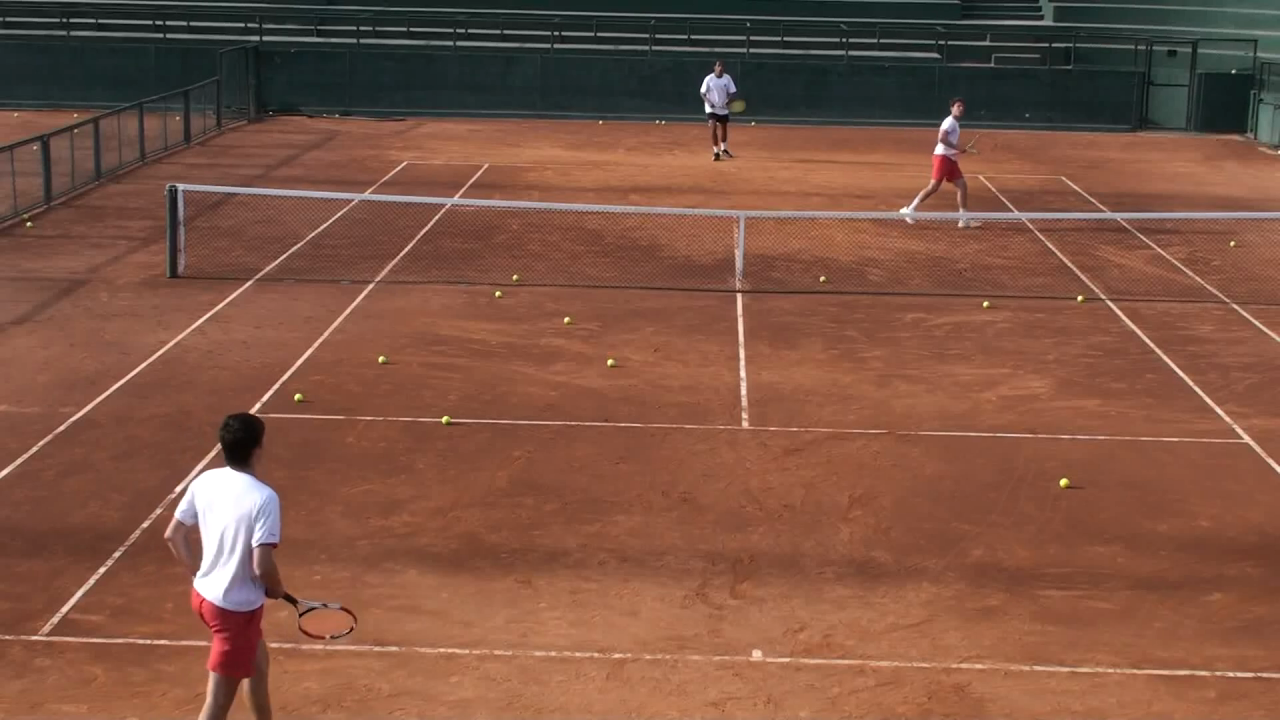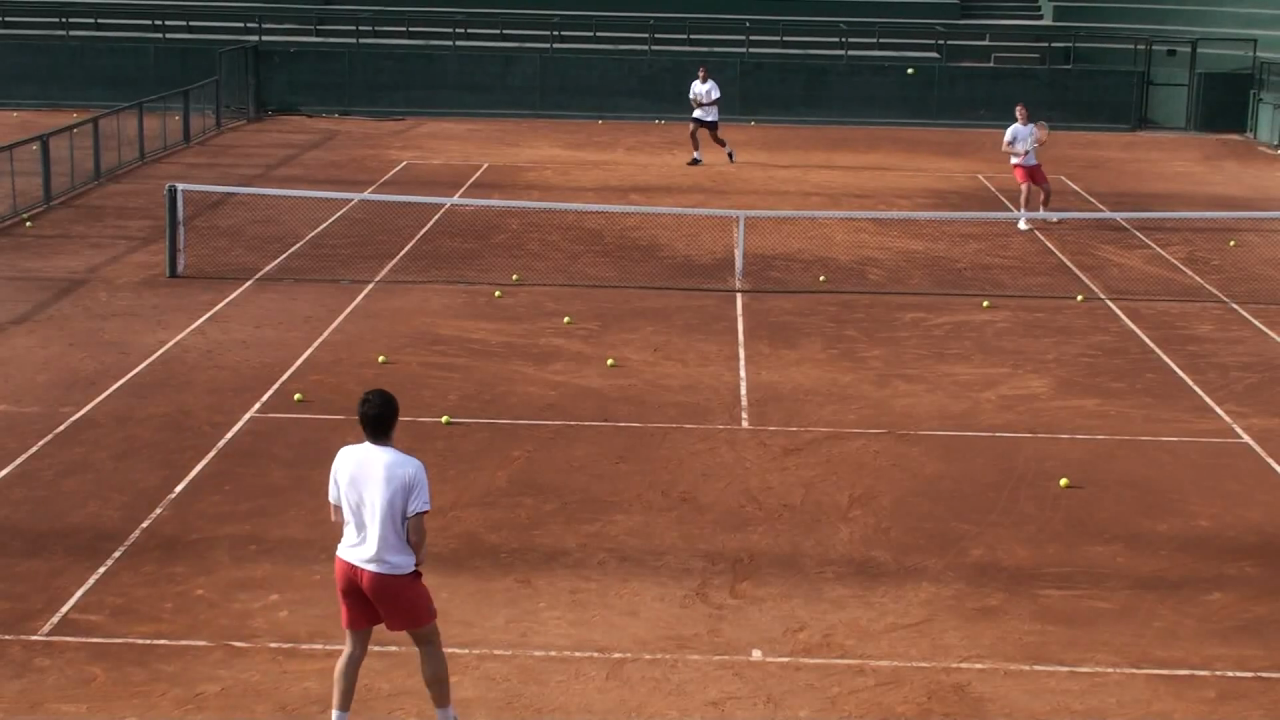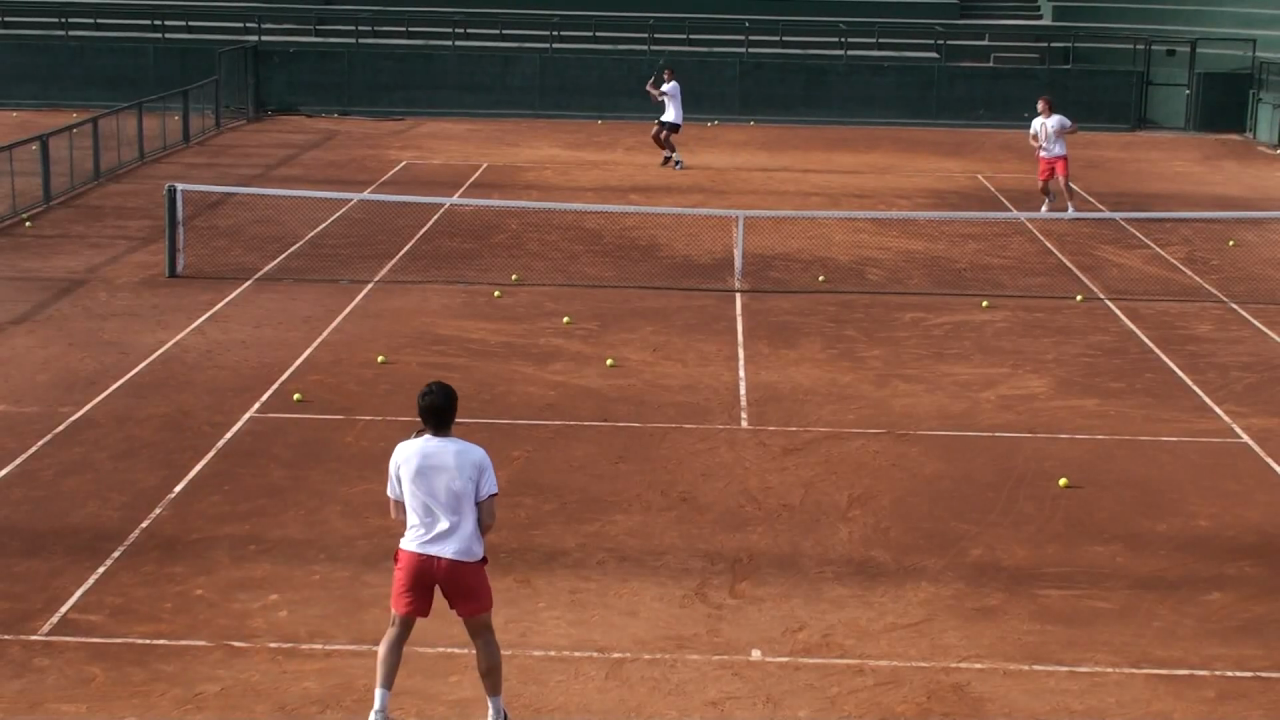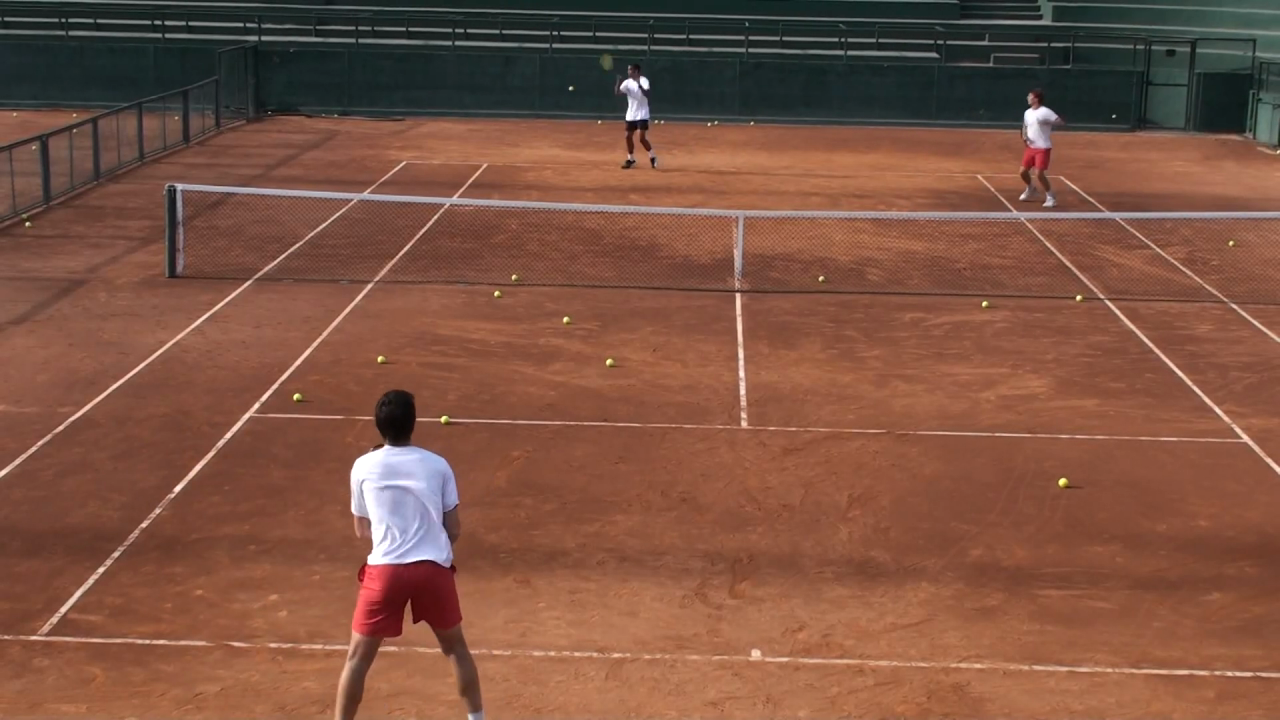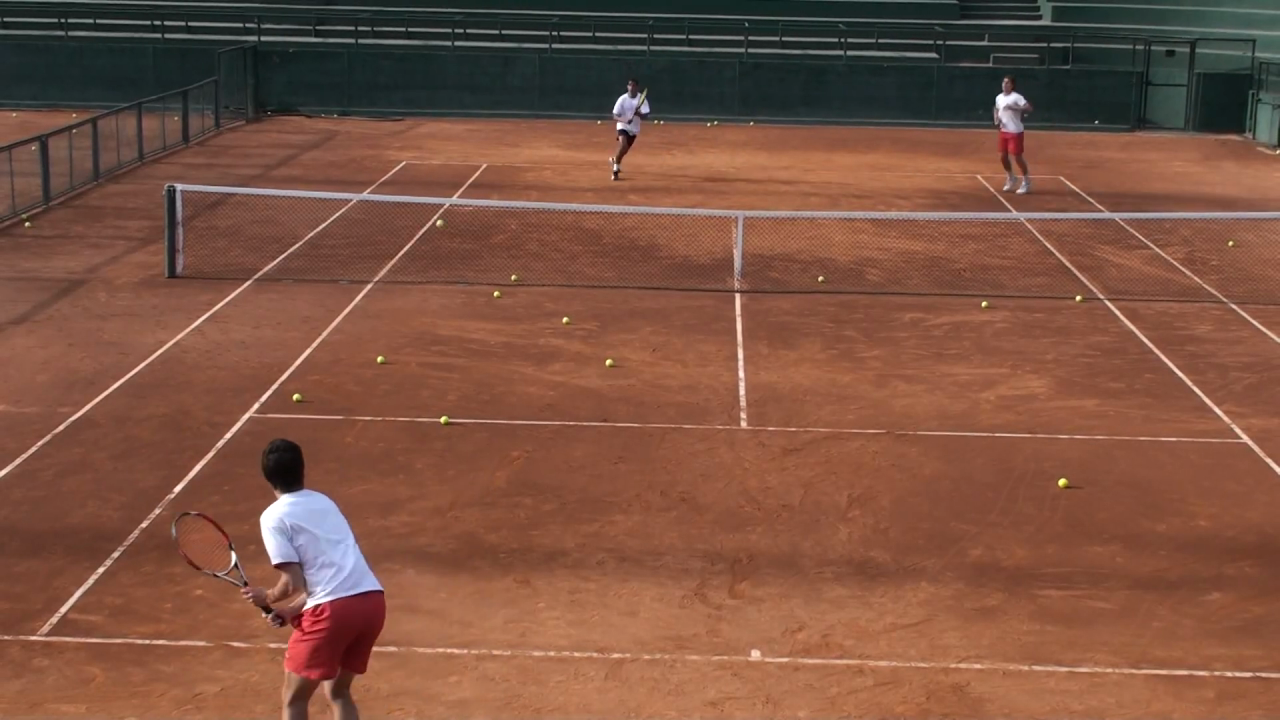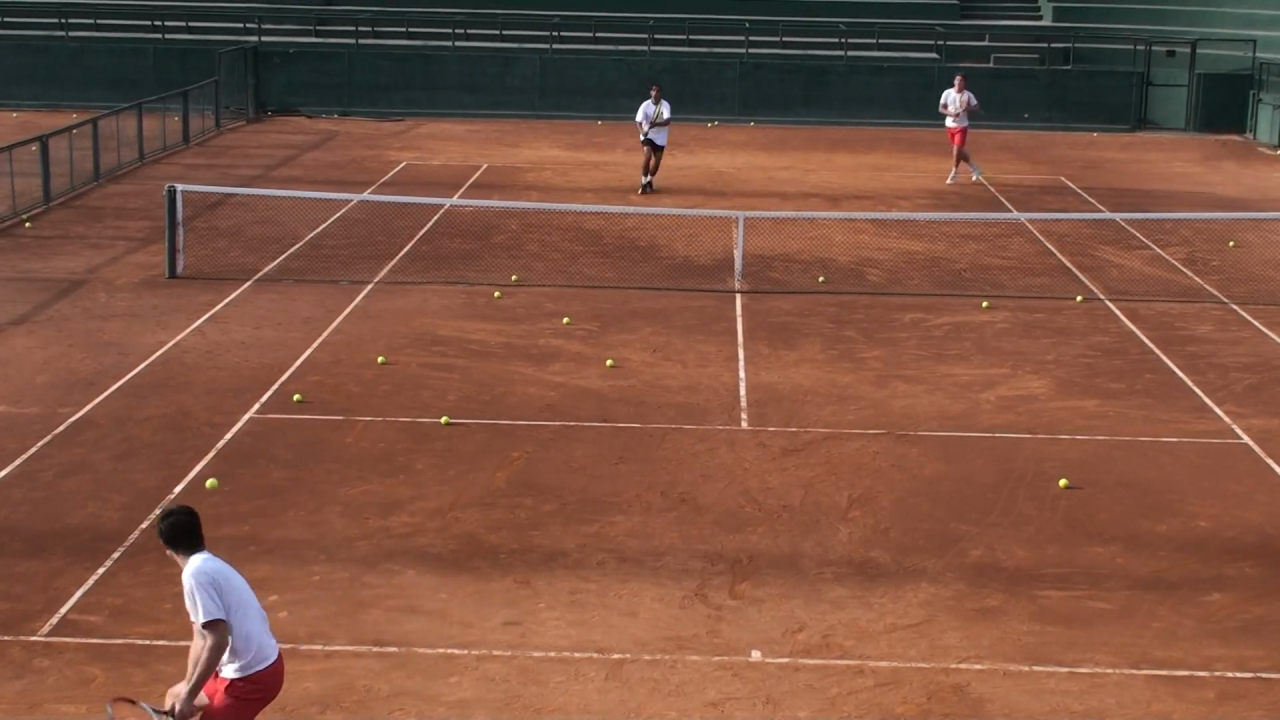
dt=0.5s
person 1, frame 1
left shoulder: (203, 482)
right shoulder: (263, 497)
left elbow: (172, 535)
right elbow: (262, 567)
right wrist: (275, 588)
left hip: (204, 594)
right hip: (235, 606)
left knee: (257, 665)
person 1, frame 2
left shoulder: (344, 457)
right shoulder: (410, 468)
left elbow: (336, 516)
right elbow: (416, 535)
right wrist: (416, 555)
left hip: (347, 565)
right hip: (392, 573)
left knee: (355, 647)
right knee: (429, 642)
person 1, frame 3
left shoulder: (403, 453)
right shoulder: (476, 456)
left elbow: (397, 511)
right elbow: (488, 519)
left hip: (415, 556)
right hip: (464, 560)
left knee: (398, 630)
right knee: (483, 635)
person 1, frame 4
left shoulder: (363, 467)
right shoulder: (438, 465)
left elbow: (362, 531)
right elbow: (453, 529)
left hip: (385, 570)
right hip: (434, 569)
left knee: (358, 656)
right knee: (456, 648)
person 1, frame 5
left shoulder: (274, 517)
right shoulder: (323, 502)
left elbow: (293, 583)
left wrist: (267, 597)
right wrist: (292, 610)
left hip: (333, 611)
right hip: (371, 601)
right knee: (338, 693)
person 1, frame 6
left shoulder: (195, 574)
right shoulder: (211, 566)
left elbow: (218, 641)
right elbow: (202, 639)
left wrist: (189, 694)
right wrist: (187, 691)
left hip: (250, 678)
right hip: (263, 665)
right knee: (175, 699)
